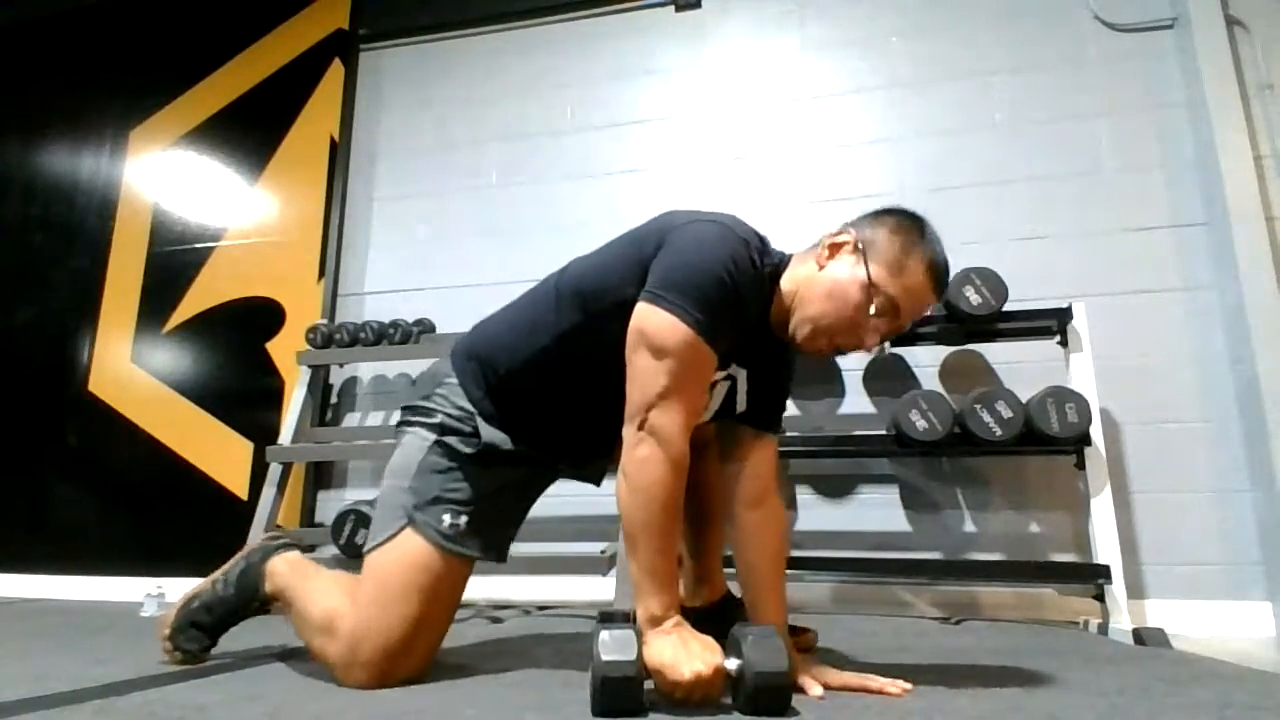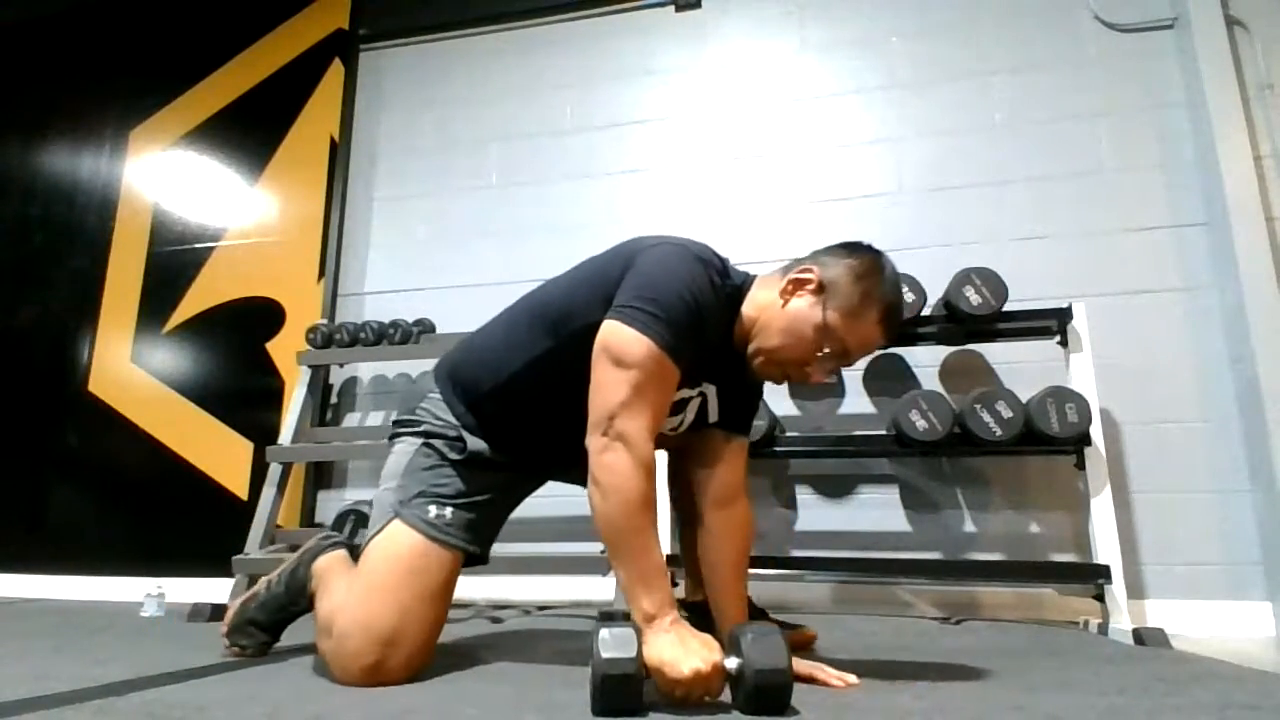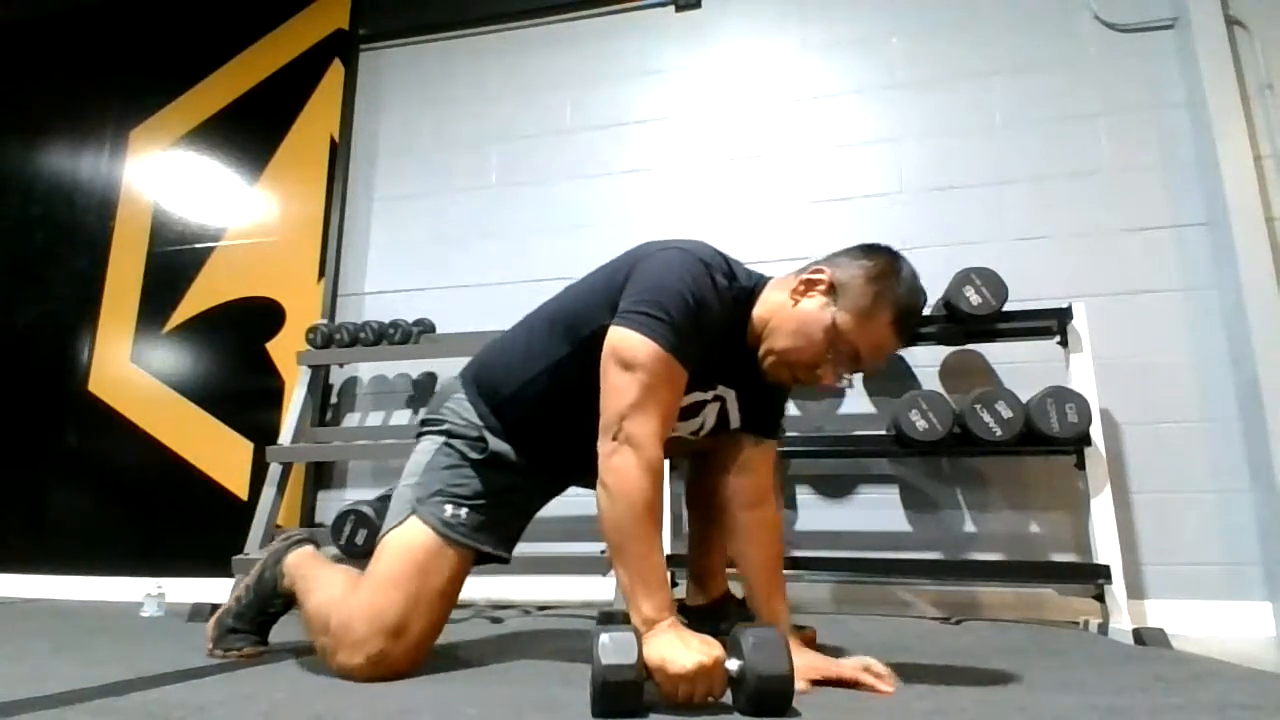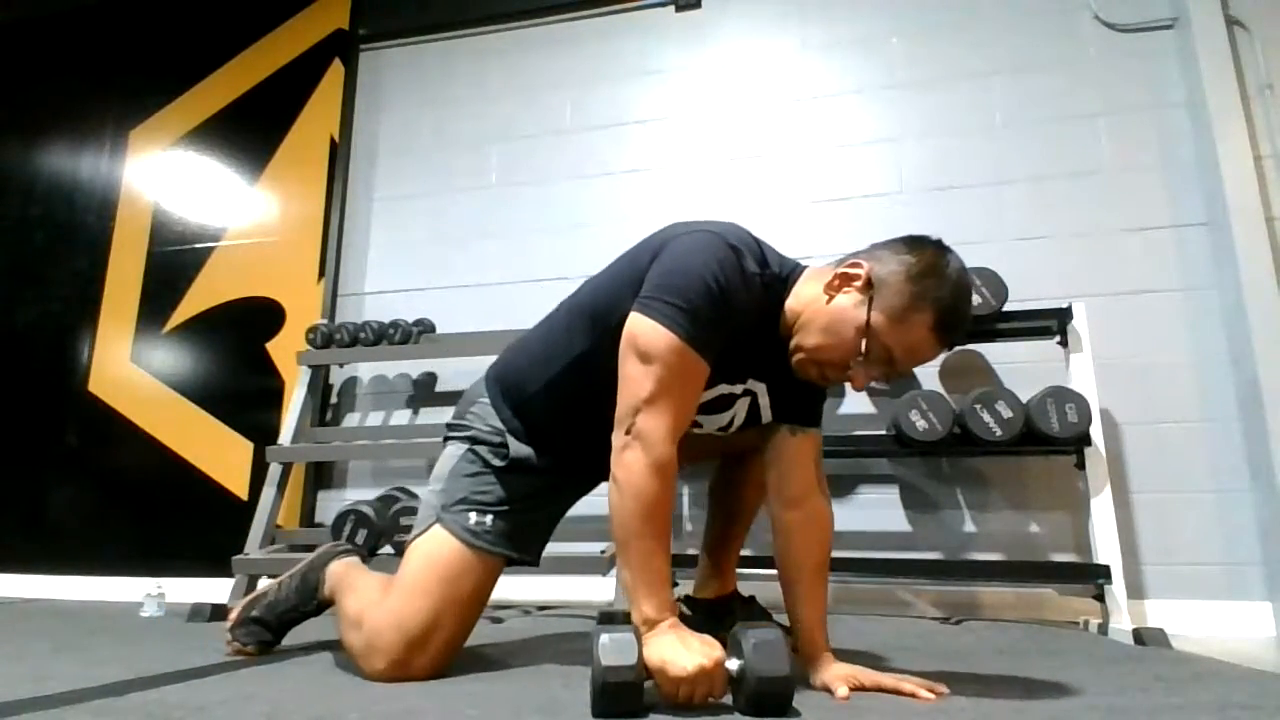
dt=0.5s
person 1, frame 1
left shoulder: (771, 356)
right shoulder: (715, 257)
left elbow: (752, 495)
right elbow: (653, 436)
left wrist: (778, 646)
right wrist: (659, 626)
left hip: (569, 431)
right hip: (473, 415)
right knee: (373, 657)
left ankle: (705, 601)
right ankle: (278, 571)
person 1, frame 2
left shoulder: (741, 368)
right shoulder: (678, 281)
left elbow: (719, 497)
right elbow: (616, 446)
left wrist: (734, 639)
right wrist: (659, 625)
left hip: (556, 442)
right hip: (462, 428)
right knee: (370, 658)
left ankle: (699, 602)
right ankle: (323, 568)
person 1, frame 3
left shoulder: (766, 369)
right shoulder: (686, 283)
left elbow: (752, 504)
right elbow: (627, 447)
left wrist: (786, 641)
right wrist: (654, 626)
left hip: (577, 445)
right hip: (485, 430)
right knee: (372, 647)
left ankle: (705, 604)
right ankle: (294, 567)
person 1, frame 4
left shoulder: (804, 357)
right shoulder: (712, 268)
left elbow: (798, 498)
right elbow: (641, 443)
left wrist: (818, 656)
right wrist: (657, 627)
left hip: (608, 443)
right hip: (513, 433)
right knee: (399, 652)
left ankle: (713, 599)
right ankle: (336, 575)
